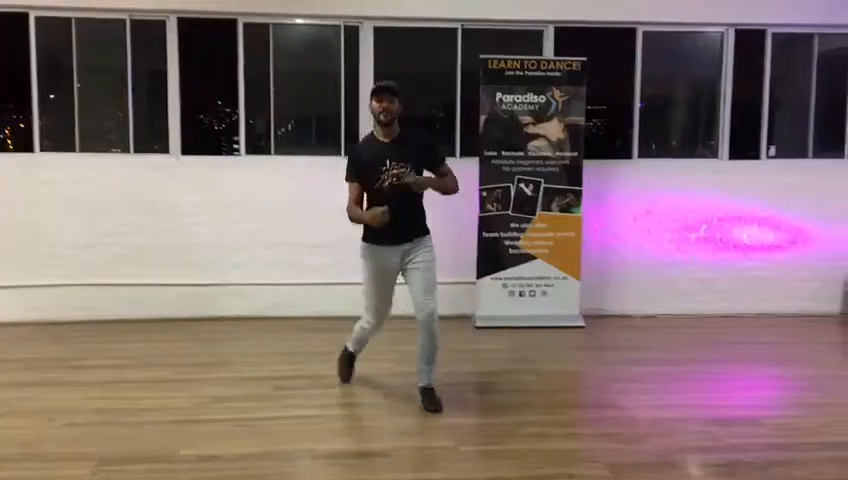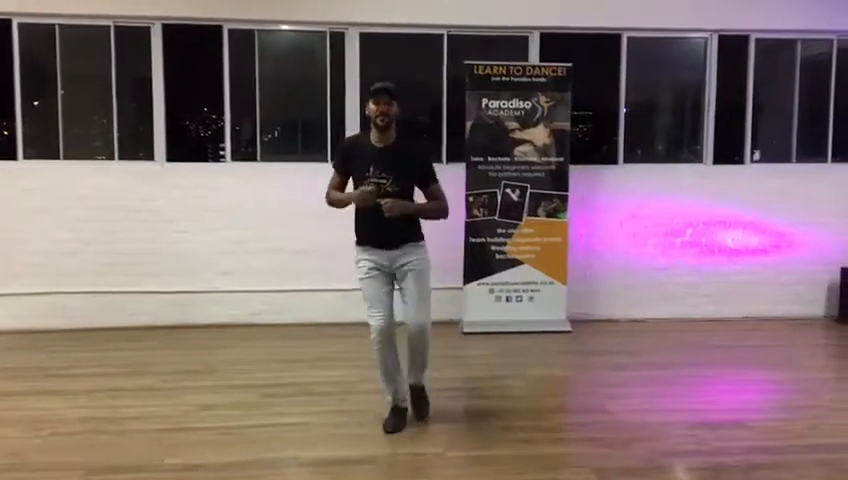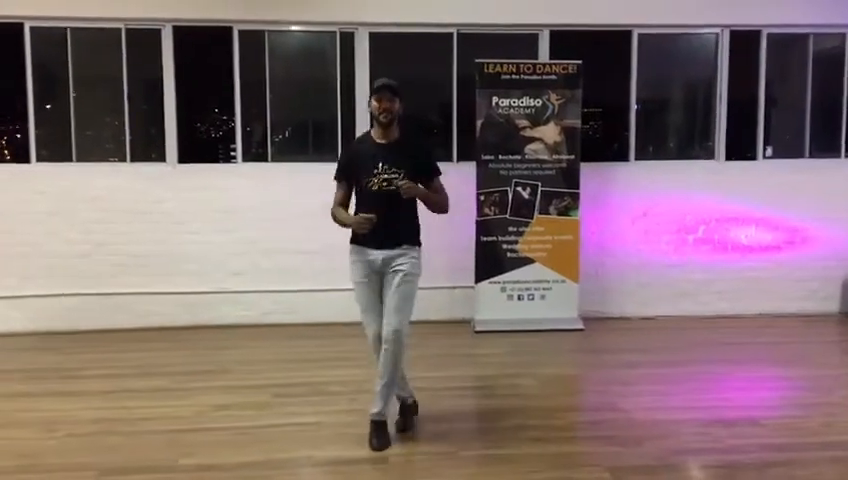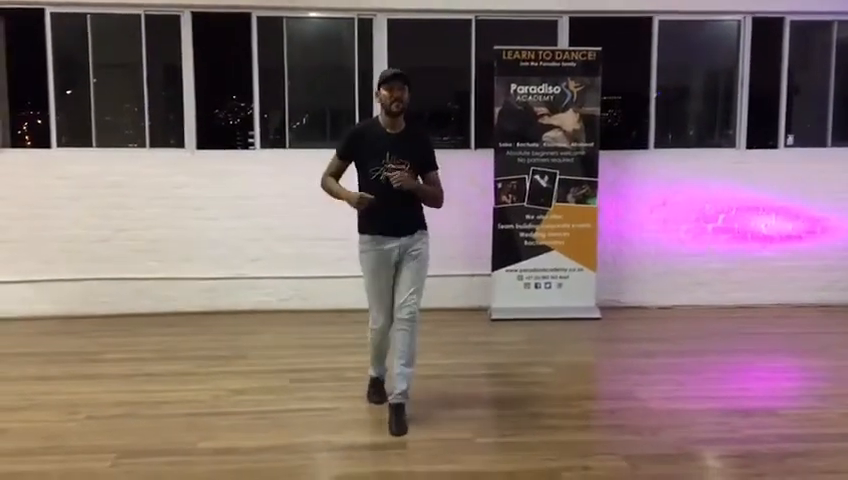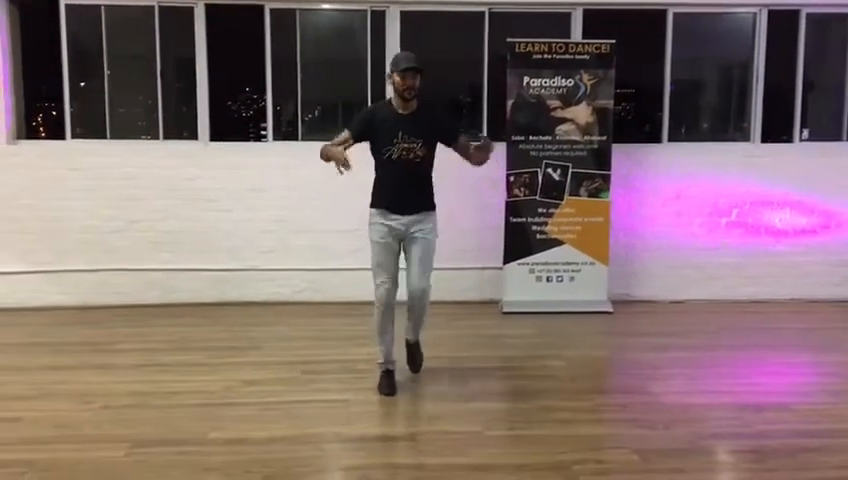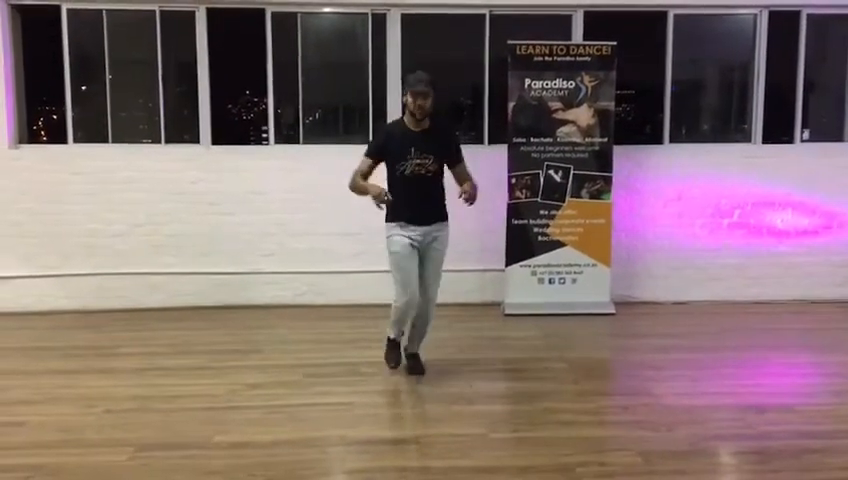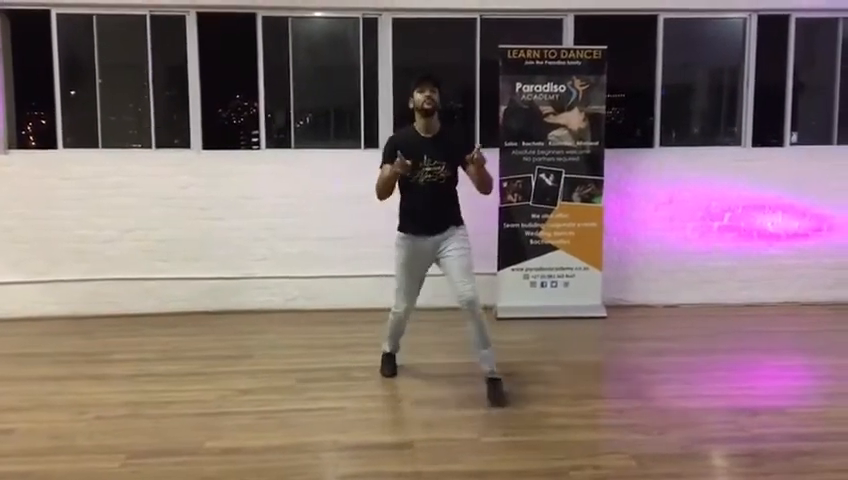
dt=0.4s
person 1, frame 1
left shoulder: (420, 144)
right shoulder: (361, 152)
left elbow: (453, 185)
right elbow: (352, 206)
left wrist: (429, 181)
right wrist: (366, 217)
left hip: (418, 244)
right hip: (378, 247)
left knee: (427, 315)
right knee: (374, 319)
left ankle: (425, 384)
right ankle: (351, 349)
person 1, frame 2
left shoulder: (413, 155)
right shoulder: (351, 148)
left elbow: (441, 209)
right elbow: (330, 196)
left wrist: (405, 206)
right wrist: (350, 196)
left hip: (410, 250)
right hip: (369, 253)
left knee: (419, 325)
right knee: (380, 327)
left ankle: (416, 382)
right ankle: (397, 400)
person 1, frame 3
left shoulder: (418, 150)
right shoulder: (354, 151)
left elbow: (443, 206)
right elbow: (336, 208)
left wrist: (420, 191)
right wrist: (352, 221)
left hip: (405, 253)
right hip: (364, 253)
left knee: (395, 332)
right knee: (376, 334)
left ankle: (379, 415)
right ankle: (406, 400)
person 1, frame 4
left shoulder: (420, 141)
right shoulder: (360, 134)
left elbow: (438, 199)
right elbow: (327, 179)
left wrist: (414, 184)
right wrist: (347, 195)
left hip: (414, 239)
right hip: (374, 240)
left knee: (408, 315)
right knee: (380, 318)
left ankle: (399, 400)
right ankle: (376, 375)
person 1, frame 5
left shoulder: (433, 118)
right shoulder: (374, 116)
left elbow: (471, 155)
right elbow: (328, 150)
left wrist: (482, 149)
right wrist: (332, 152)
left hip: (423, 216)
right hip: (383, 216)
left knee: (419, 290)
right knee: (384, 292)
left ankle: (413, 339)
right ankle: (386, 366)
person 1, frame 6
left shoulder: (445, 136)
right shoulder: (388, 135)
left elbow: (463, 177)
right elbow: (356, 181)
left wrist: (469, 187)
right wrist: (372, 189)
left hip: (436, 227)
right hip: (400, 227)
left knee: (427, 300)
right knee: (406, 298)
left ankle: (412, 350)
right ankle: (393, 338)
person 1, frame 7
left shoulder: (455, 140)
right shoulder: (399, 142)
left elbow: (485, 188)
right elbow: (381, 193)
left wrist: (479, 167)
right wrist: (393, 174)
left hip: (452, 233)
right hip: (413, 237)
left knee: (469, 299)
right knee: (403, 305)
left ankle: (491, 374)
right ankle: (389, 352)
